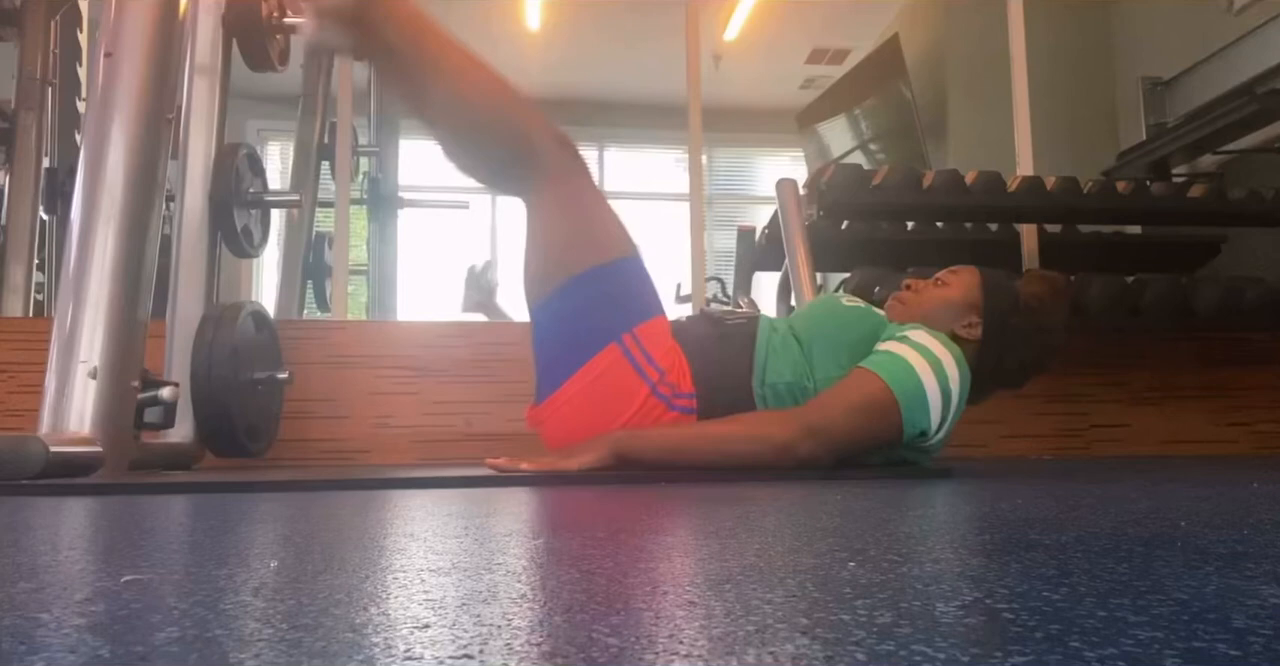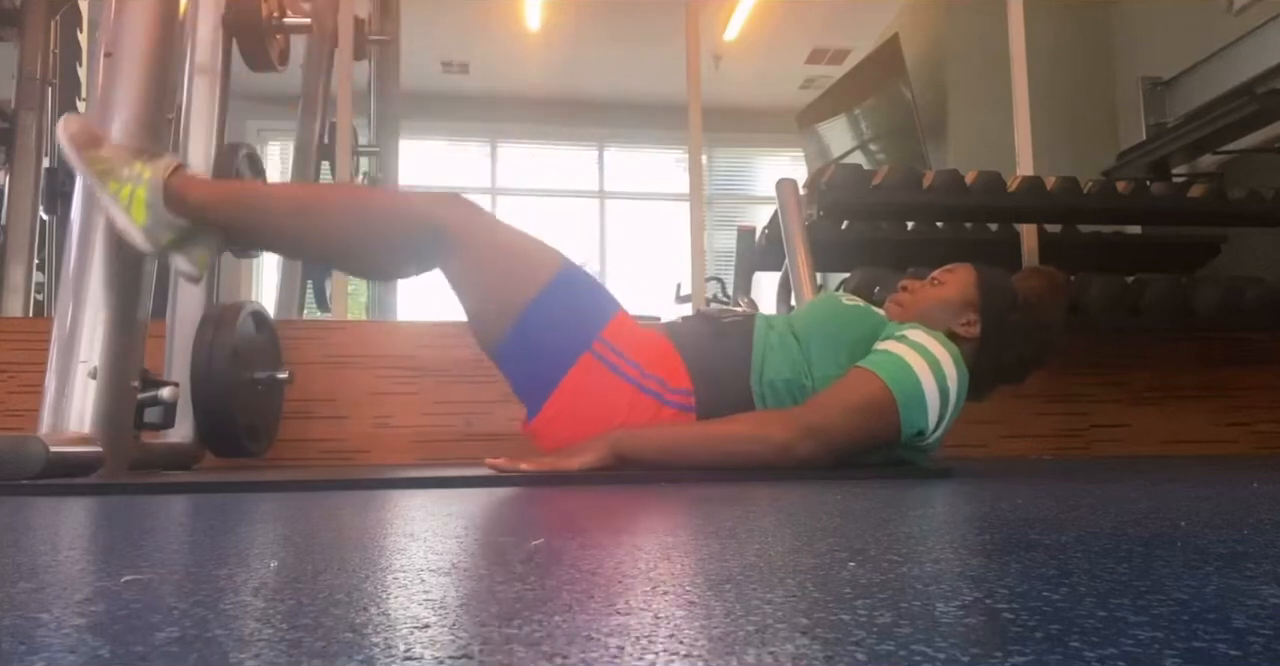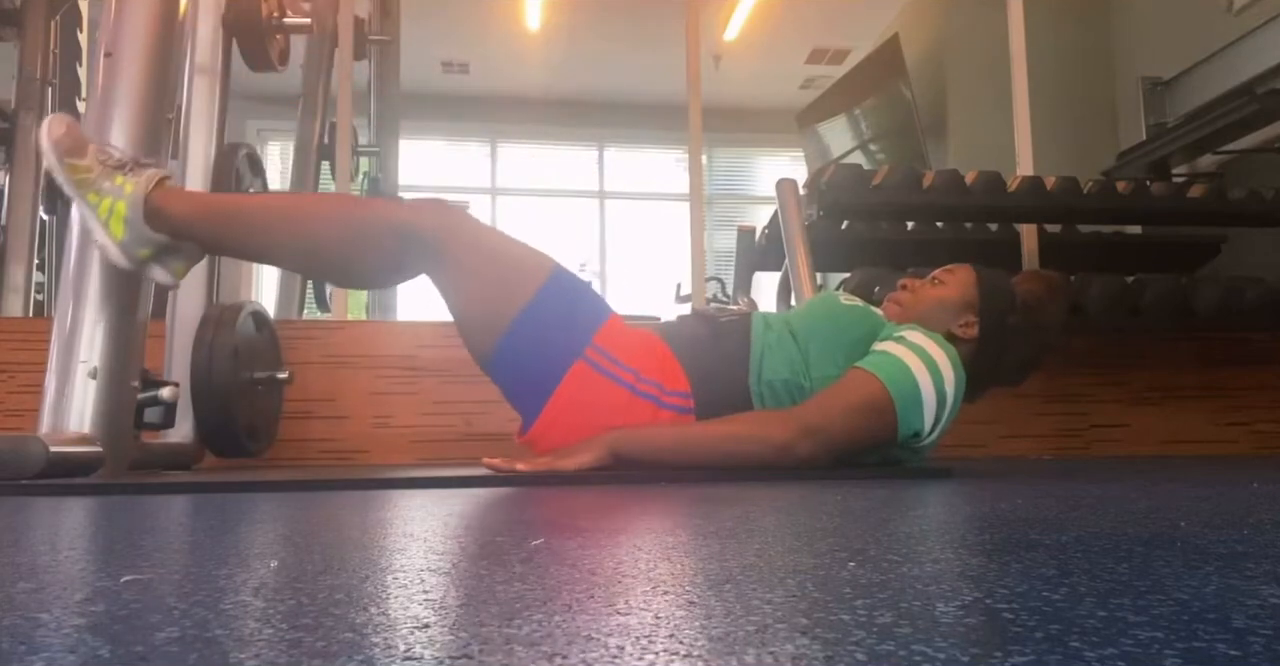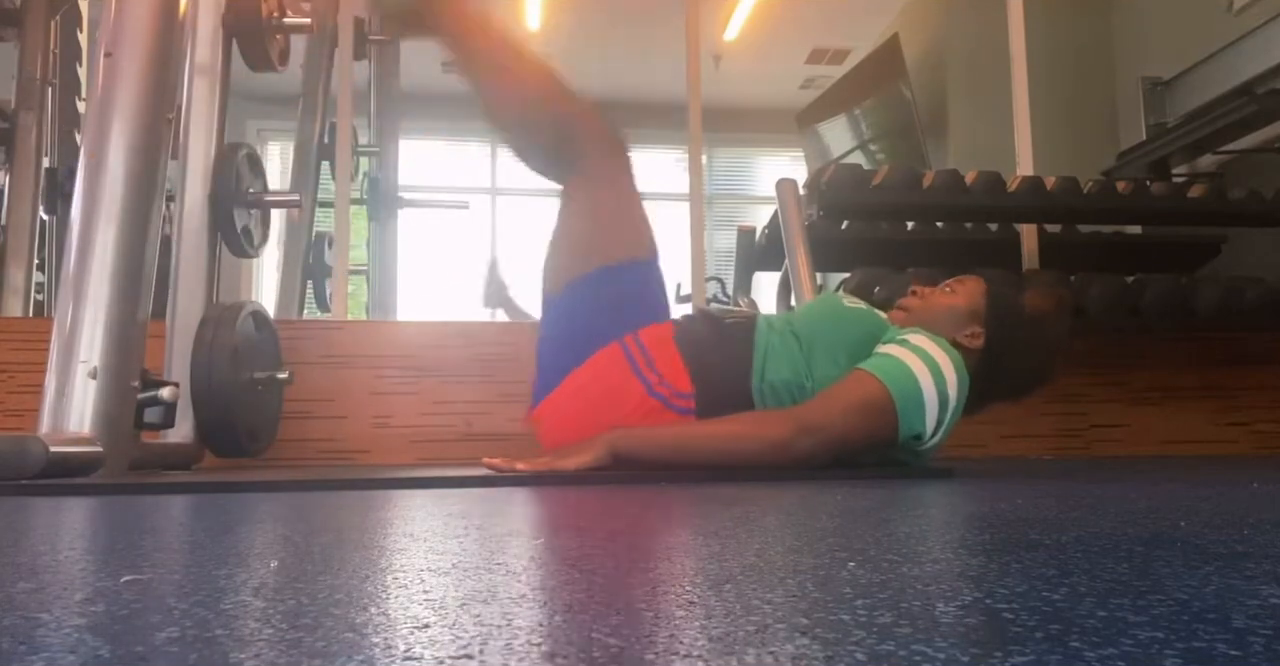
dt=0.4s
person 1, frame 1
left shoulder: (931, 364)
right shoulder: (905, 350)
left elbow: (805, 436)
left wrist: (610, 449)
left hip: (636, 395)
right hip: (649, 384)
left knee: (547, 158)
right knee: (548, 175)
person 1, frame 2
left shoulder: (927, 363)
right shoulder: (896, 351)
left elbow: (802, 435)
left wrist: (609, 446)
left hip: (645, 397)
right hip: (659, 376)
left knee: (445, 218)
right knee: (448, 226)
left ankle: (176, 198)
right ankle: (192, 207)
person 1, frame 3
left shoulder: (927, 366)
right shoulder: (895, 347)
left elbow: (799, 435)
left wrist: (609, 442)
left hip: (638, 400)
right hip: (647, 378)
left knee: (435, 225)
right knee: (438, 231)
left ankle: (151, 205)
right ankle: (173, 217)
person 1, frame 4
left shoulder: (928, 371)
right shoulder: (911, 349)
left elbow: (795, 435)
left wrist: (613, 442)
left hip: (624, 396)
right hip: (645, 372)
left knee: (592, 152)
